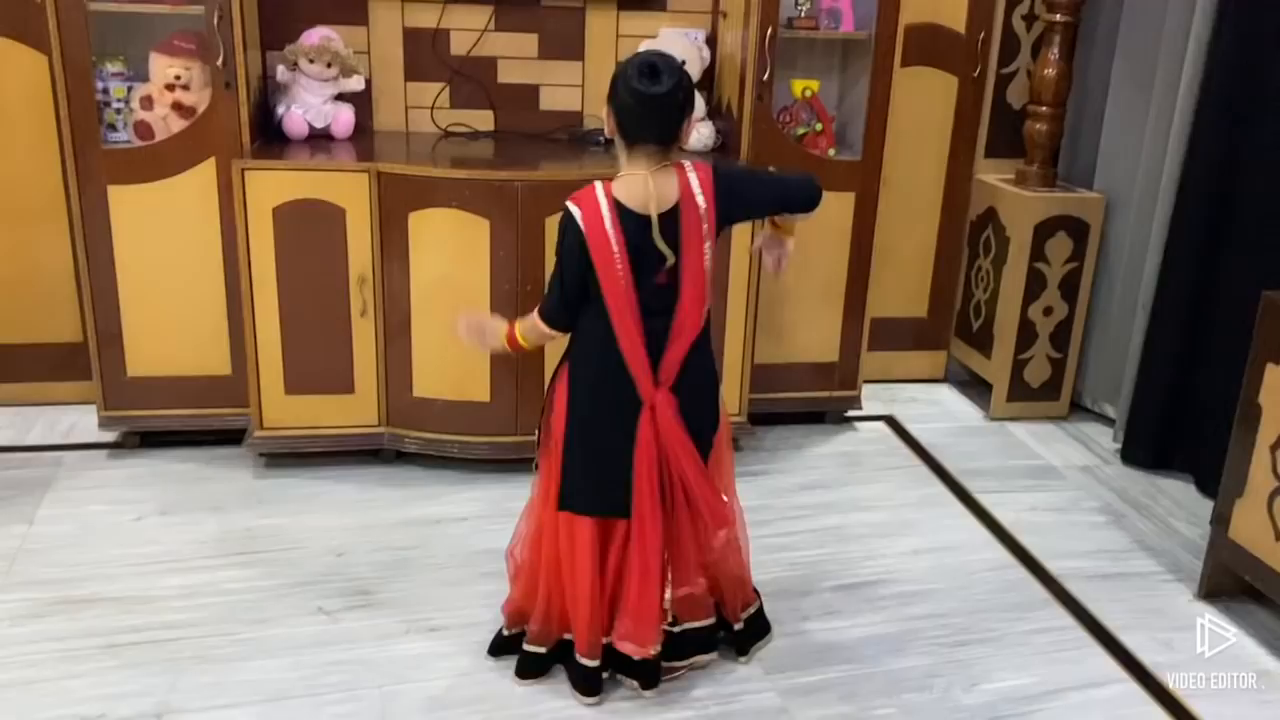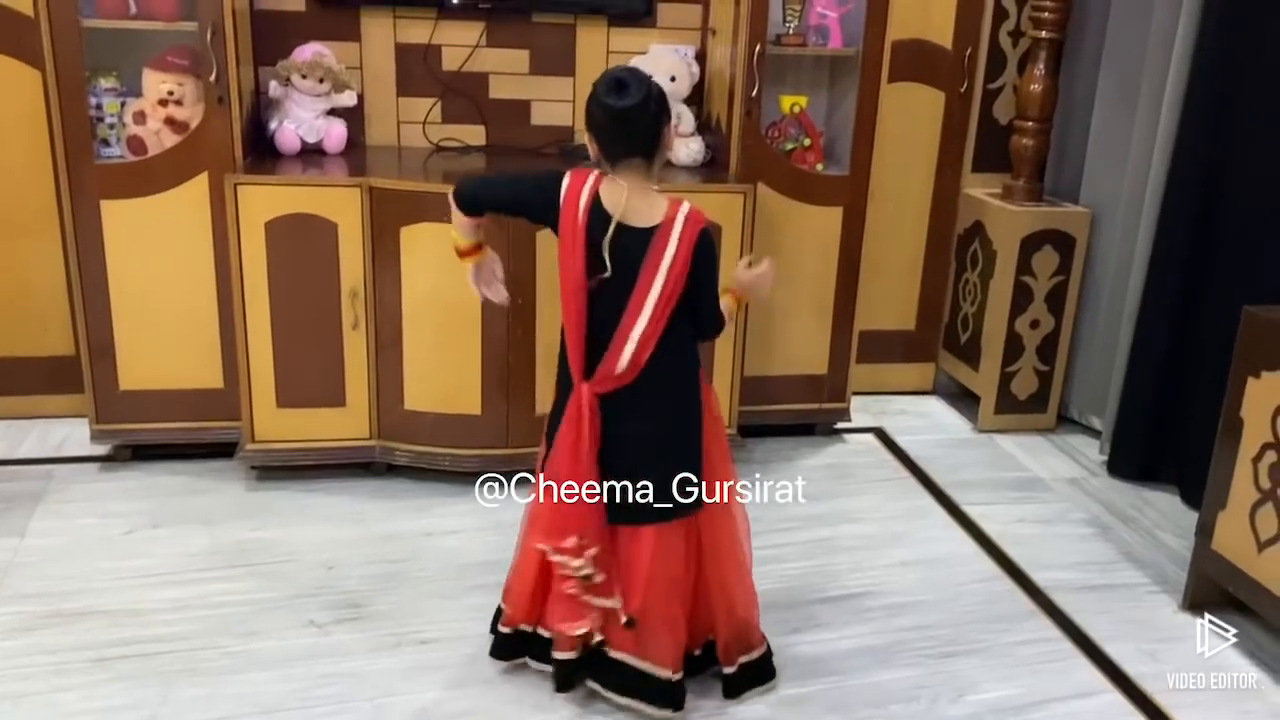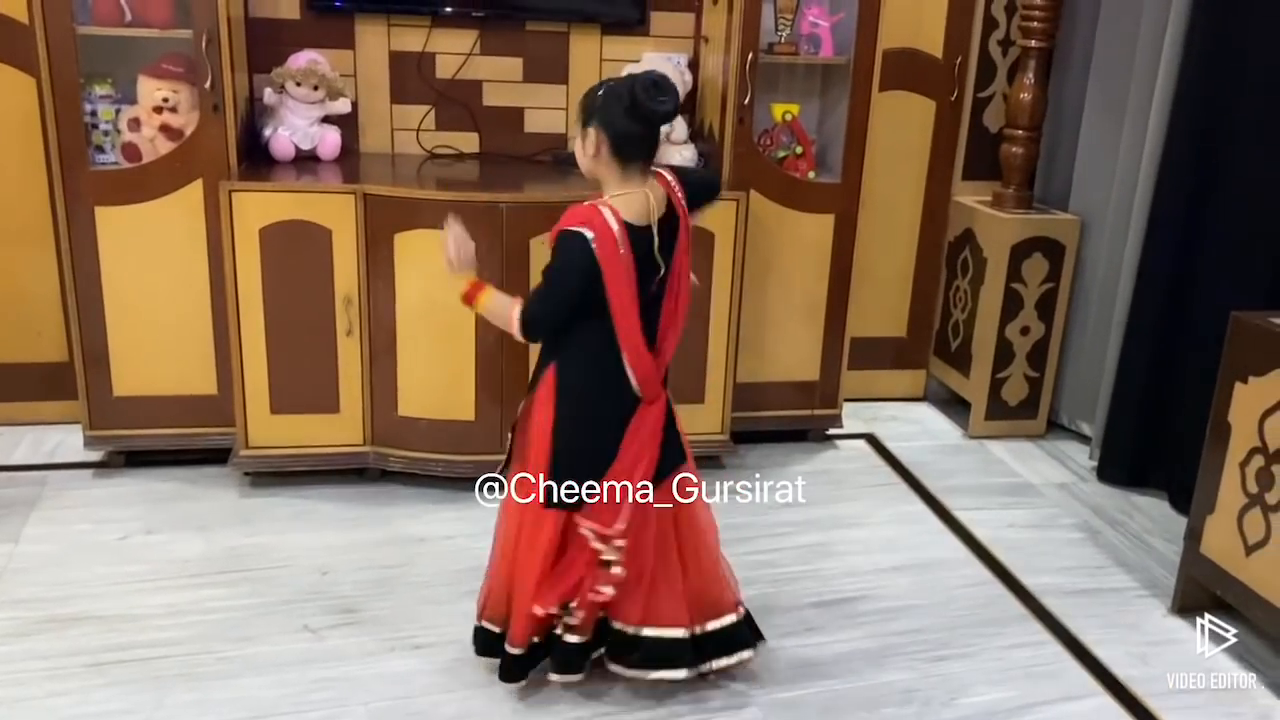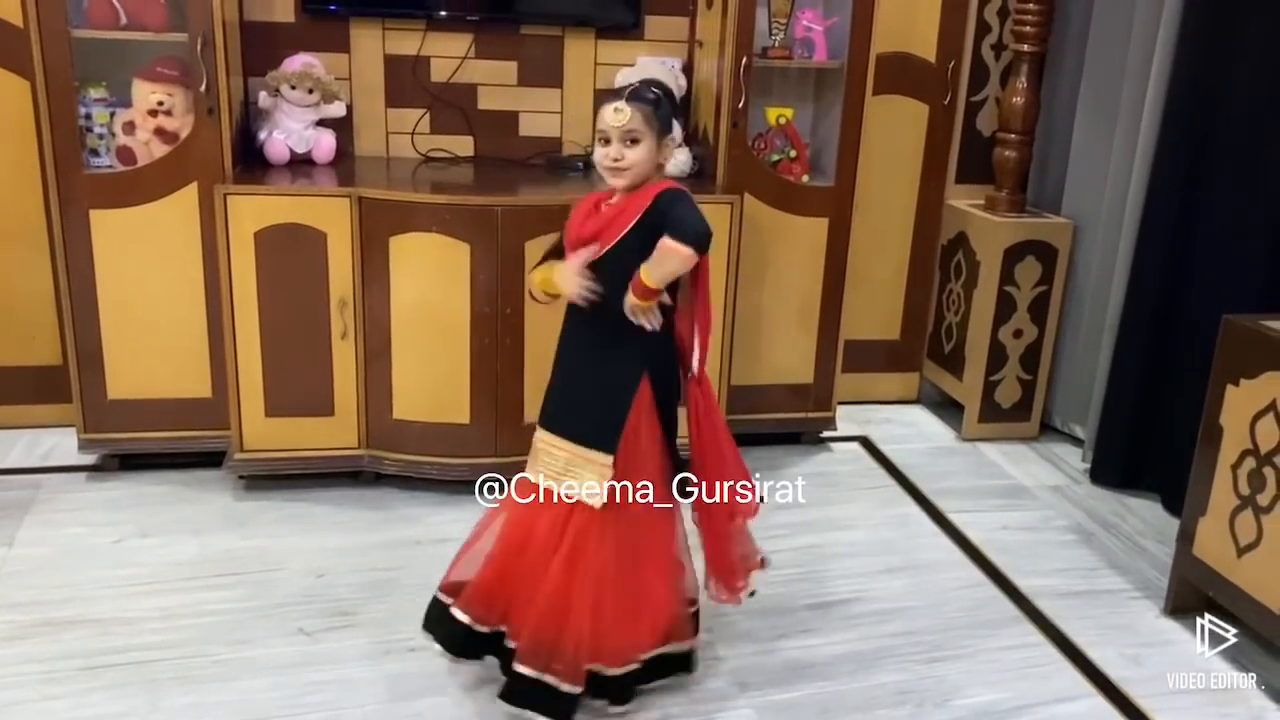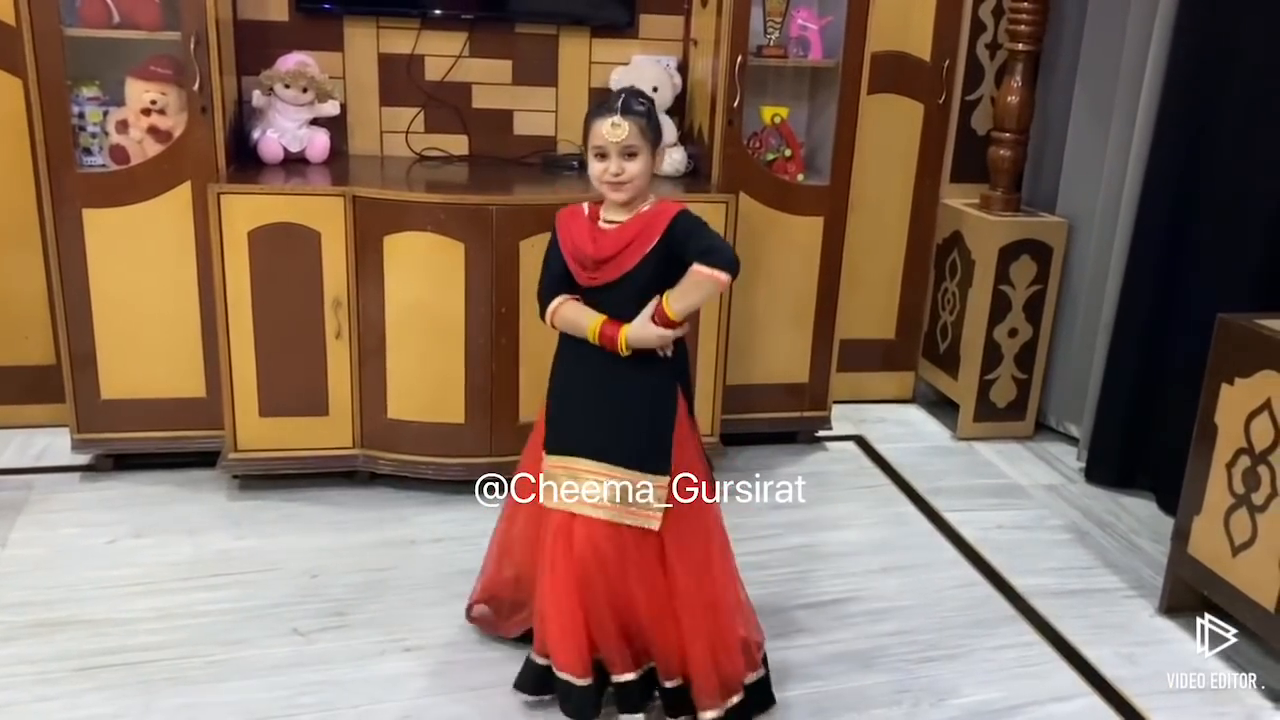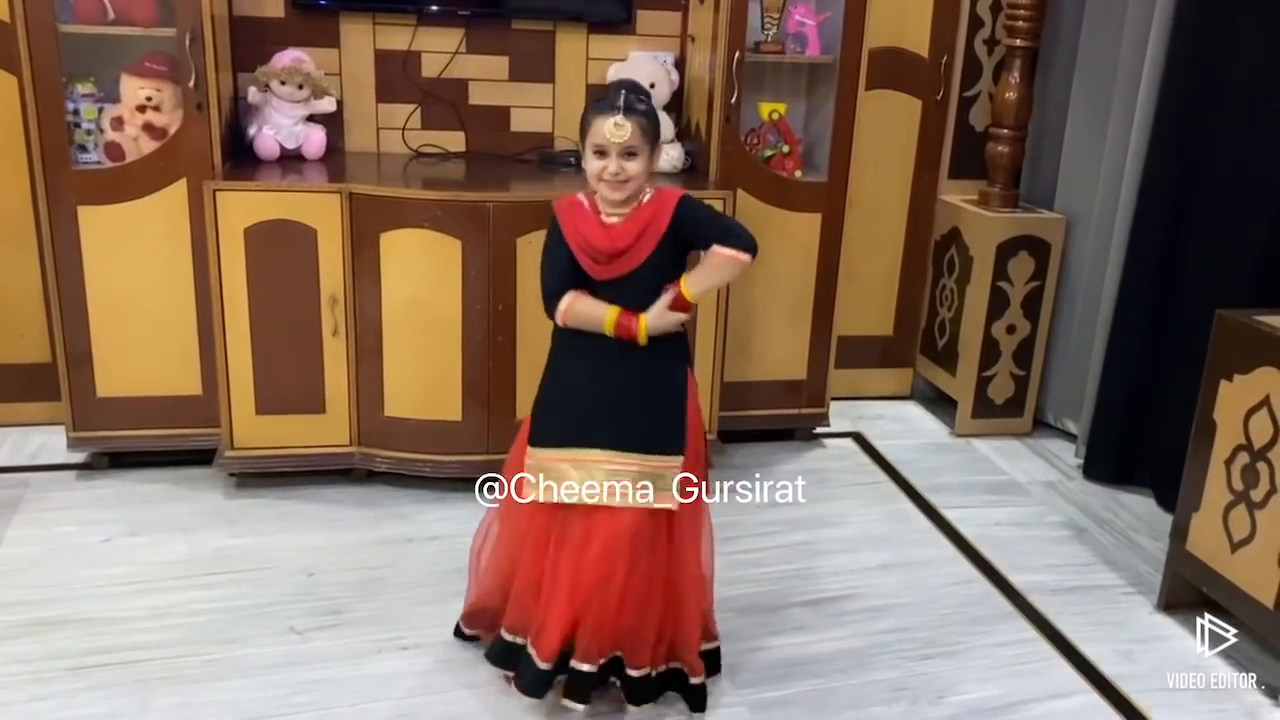
dt=0.5s
person 1, frame 1
left shoulder: (583, 213)
right shoulder: (707, 189)
left elbow: (556, 317)
right elbow: (806, 190)
left wrist: (504, 335)
right wrist: (779, 228)
left hip: (602, 399)
right hip: (685, 394)
left knee: (593, 510)
right knee: (682, 509)
left ankle: (583, 637)
right ankle: (699, 622)
person 1, frame 2
left shoulder: (567, 196)
right shoulder: (690, 229)
left elbow: (468, 195)
right elbow: (707, 321)
left wrist: (476, 256)
right wrist: (744, 289)
left hip: (588, 402)
right hip: (665, 411)
left knee: (574, 516)
right knee: (666, 527)
left ankle: (558, 633)
right ankle: (663, 648)
person 1, frame 3
left shoulder: (583, 237)
right shoulder: (670, 193)
left elbow: (531, 325)
right elbow: (708, 186)
left wrist: (471, 282)
left hip: (580, 404)
right hip: (642, 401)
left knee: (560, 520)
right knee: (650, 509)
left ankle: (540, 632)
right ankle: (658, 625)
person 1, frame 4
left shoulder: (666, 204)
right shoulder: (594, 208)
left elbow: (689, 240)
right elbow: (542, 278)
left wrist: (642, 295)
right wrist: (558, 275)
left hip: (628, 391)
right hip: (584, 383)
left knee: (606, 525)
right knee: (560, 517)
left ankle: (586, 661)
person 1, frame 5
left shoulder: (671, 225)
right shoulder: (568, 225)
left elbow: (719, 265)
right elbow: (554, 304)
left wrist: (661, 322)
right wrist: (622, 335)
left hip: (648, 410)
right hip: (577, 406)
left knee: (652, 542)
right knee: (568, 533)
left ankle: (683, 668)
right ankle: (580, 655)
person 1, frame 6
left shoulder: (674, 211)
right shoulder: (567, 216)
left elbow: (739, 247)
right elbow: (560, 302)
left wrist: (677, 302)
right wrist: (637, 324)
left hip: (652, 399)
right hip: (576, 397)
left knee: (641, 530)
right knee: (559, 525)
left ankle: (640, 651)
right ankle: (551, 638)
